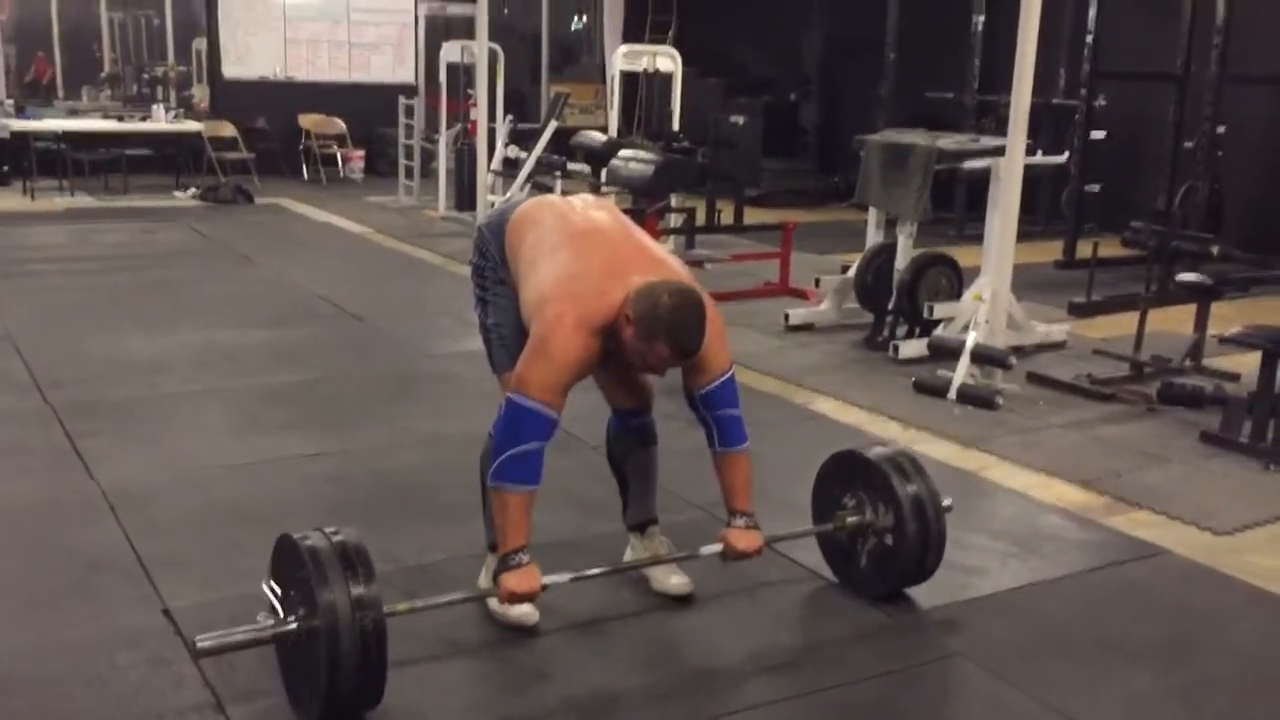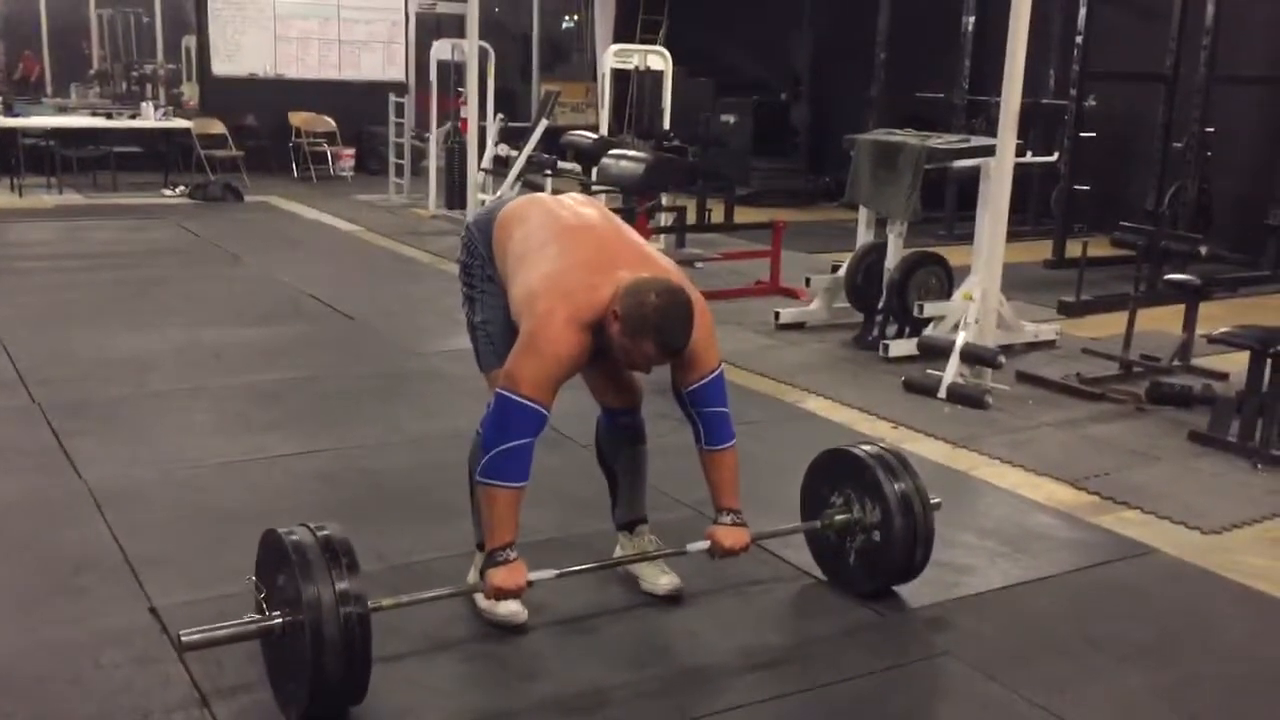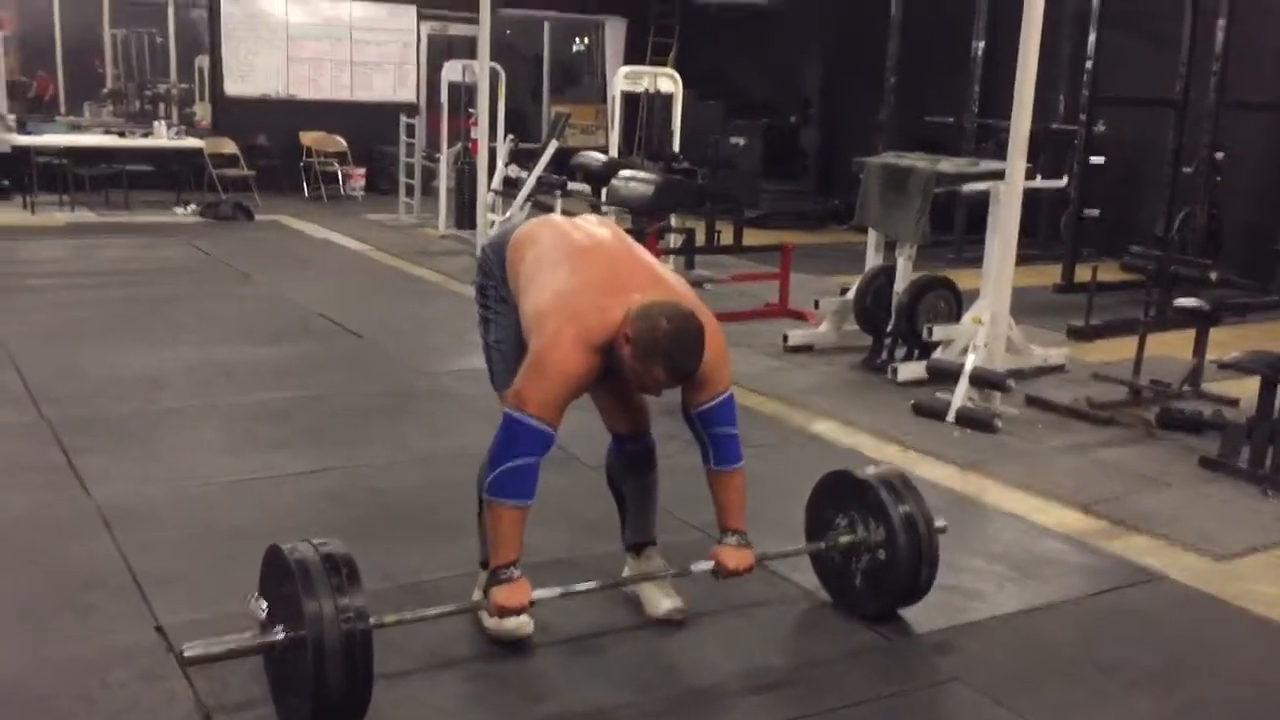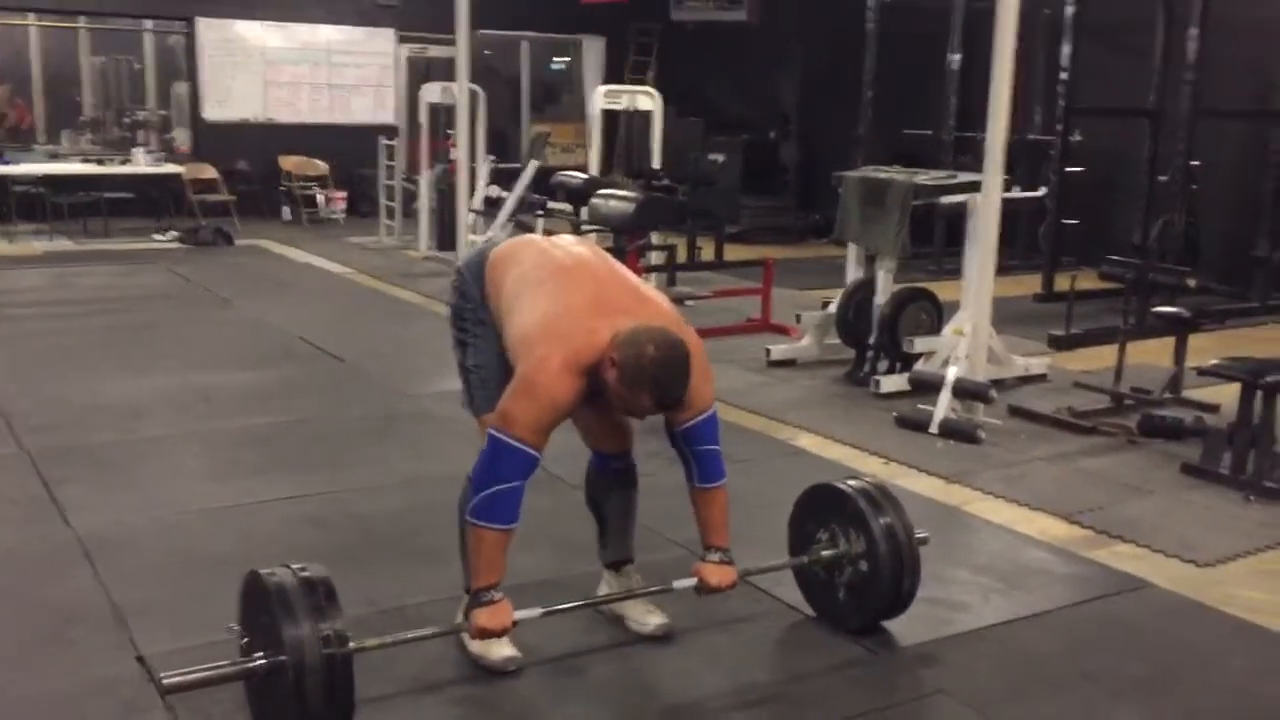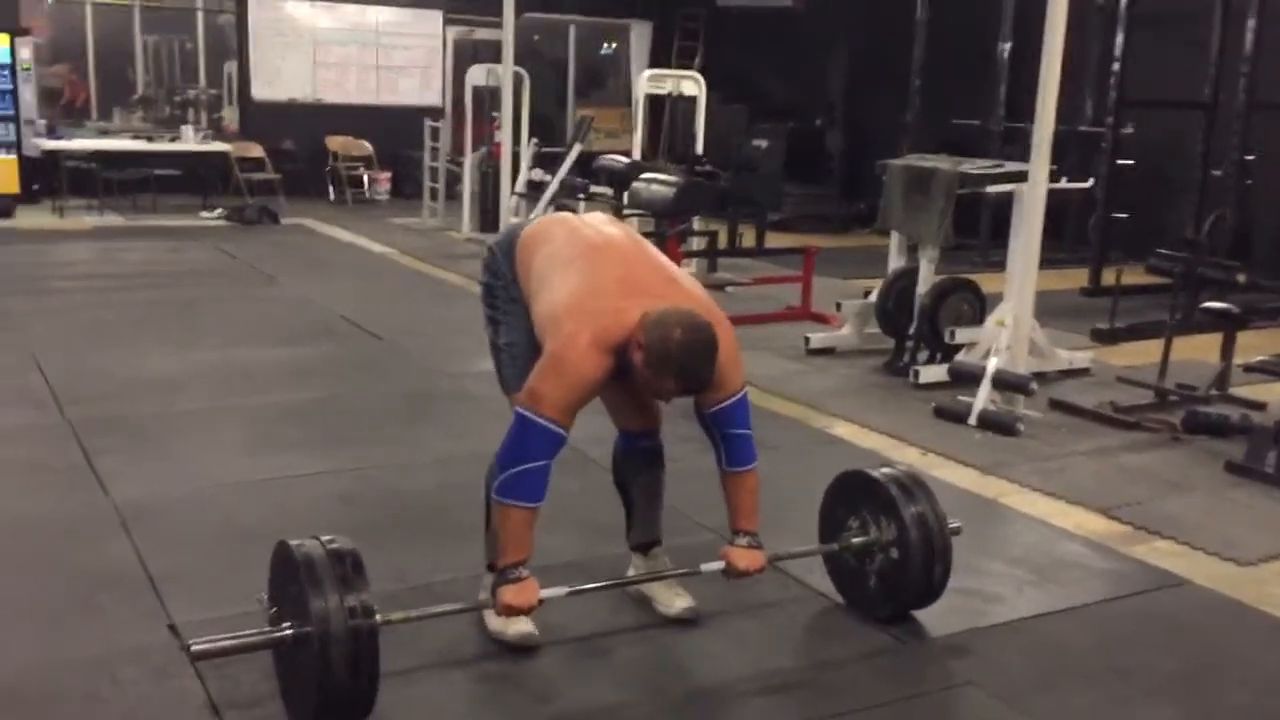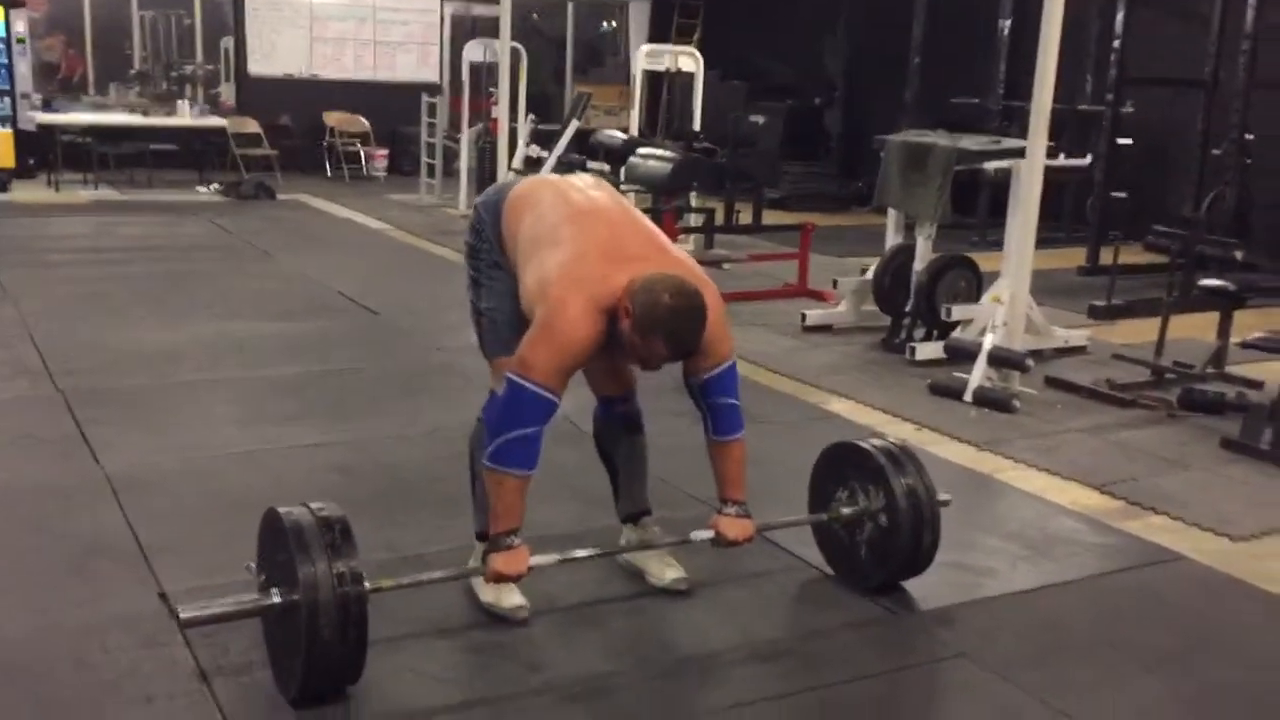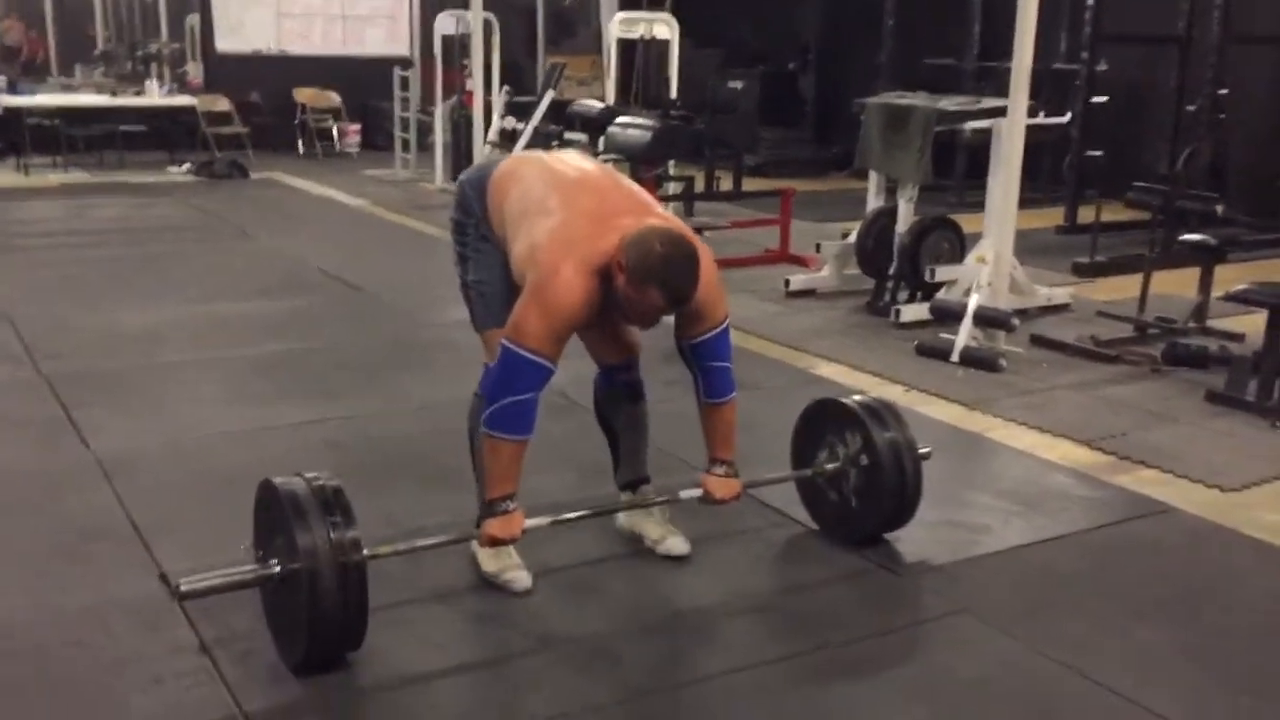
dt=0.4s
person 1, frame 1
left shoulder: (694, 318)
right shoulder: (570, 327)
left elbow: (723, 414)
right elbow: (520, 437)
left wrist: (742, 517)
right wrist: (515, 559)
left knee: (634, 403)
right knee: (523, 409)
left ankle: (644, 537)
right ankle: (497, 559)
person 1, frame 2
left shoulder: (684, 310)
right shoulder: (560, 324)
left elbow: (710, 411)
right elbow: (510, 433)
left wrist: (729, 514)
right wrist: (503, 555)
left knee: (623, 402)
right knee: (511, 410)
left ankle: (634, 536)
right ankle: (486, 557)
person 1, frame 3
left shoulder: (699, 331)
right shoulder: (568, 346)
left elbow: (719, 433)
right elbow: (517, 453)
left wrist: (734, 536)
right wrist: (505, 573)
left knee: (632, 428)
right knee: (524, 428)
left ankle: (642, 559)
right ankle: (489, 578)
person 1, frame 4
left shoulder: (682, 349)
right shoulder: (555, 368)
left elbow: (702, 451)
right elbow: (500, 475)
left wrist: (718, 552)
right wrist: (489, 596)
left knee: (615, 446)
right knee: (503, 454)
left ankle: (618, 577)
right ankle: (474, 602)
person 1, frame 5
left shoulder: (712, 334)
right shoulder: (582, 346)
left elbow: (734, 434)
right elbow: (527, 451)
left wrist: (745, 536)
right wrist: (514, 573)
left knee: (643, 427)
right knee: (532, 431)
left ankle: (646, 558)
right ankle: (495, 578)
person 1, frame 6
left shoulder: (700, 302)
right shoulder: (574, 314)
left elbow: (721, 403)
right elbow: (517, 421)
left wrist: (734, 505)
right wrist: (507, 541)
right hip: (503, 225)
left knee: (618, 394)
right knee: (512, 395)
left ankle: (638, 529)
right ankle: (487, 546)
person 1, frame 7
left shoulder: (696, 269)
right shoulder: (565, 278)
left elbow: (713, 365)
right elbow: (514, 390)
left wrist: (722, 465)
right wrist: (501, 506)
right hip: (488, 203)
left knee: (621, 362)
right knee: (505, 369)
left ankle: (636, 498)
right ankle: (489, 527)
